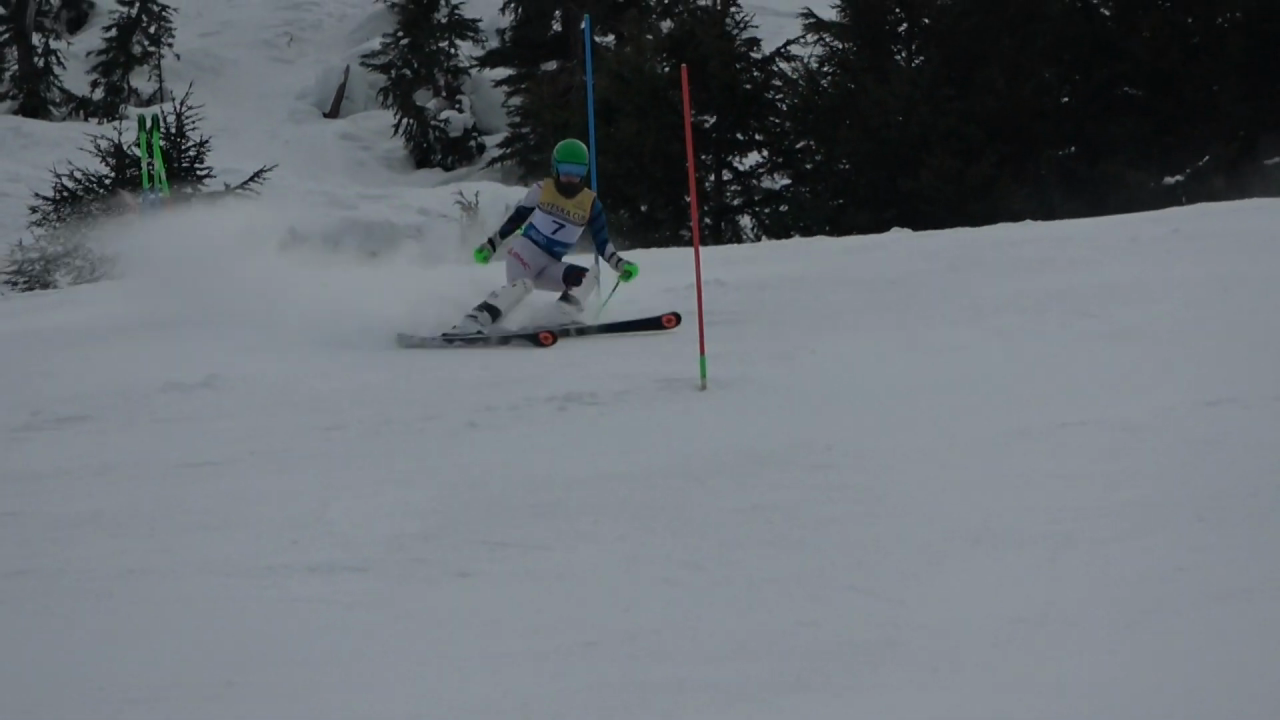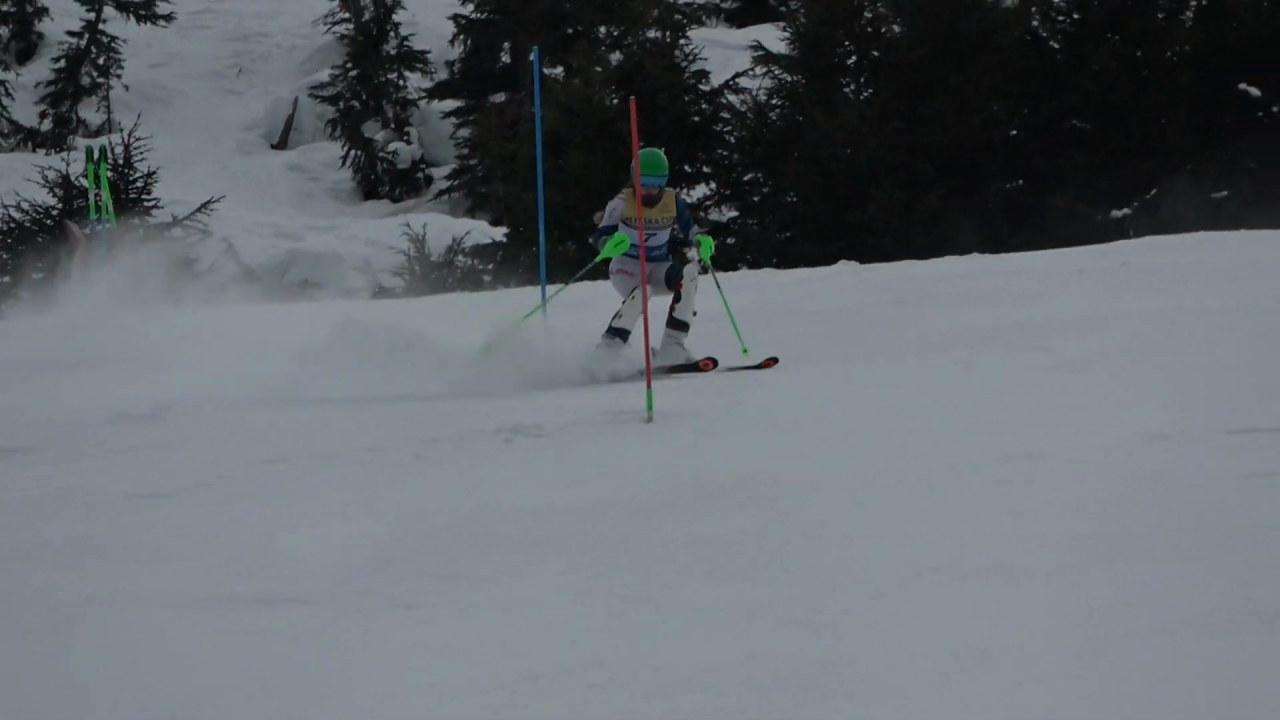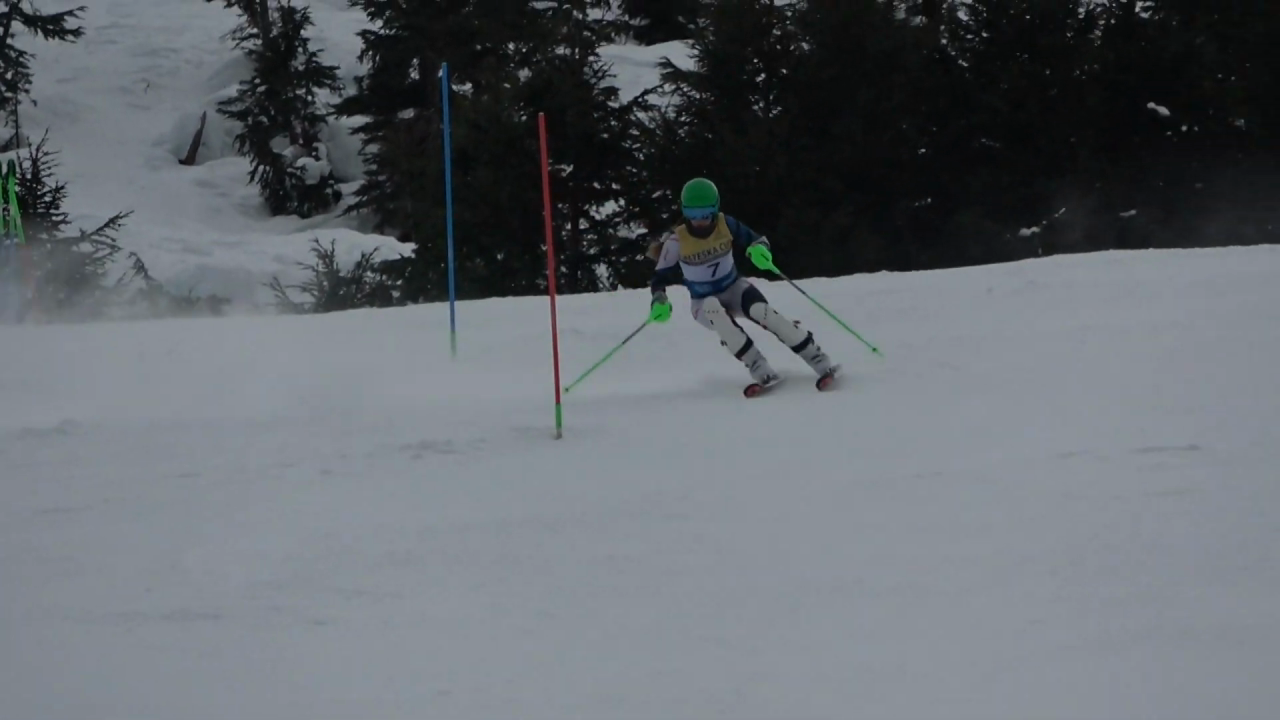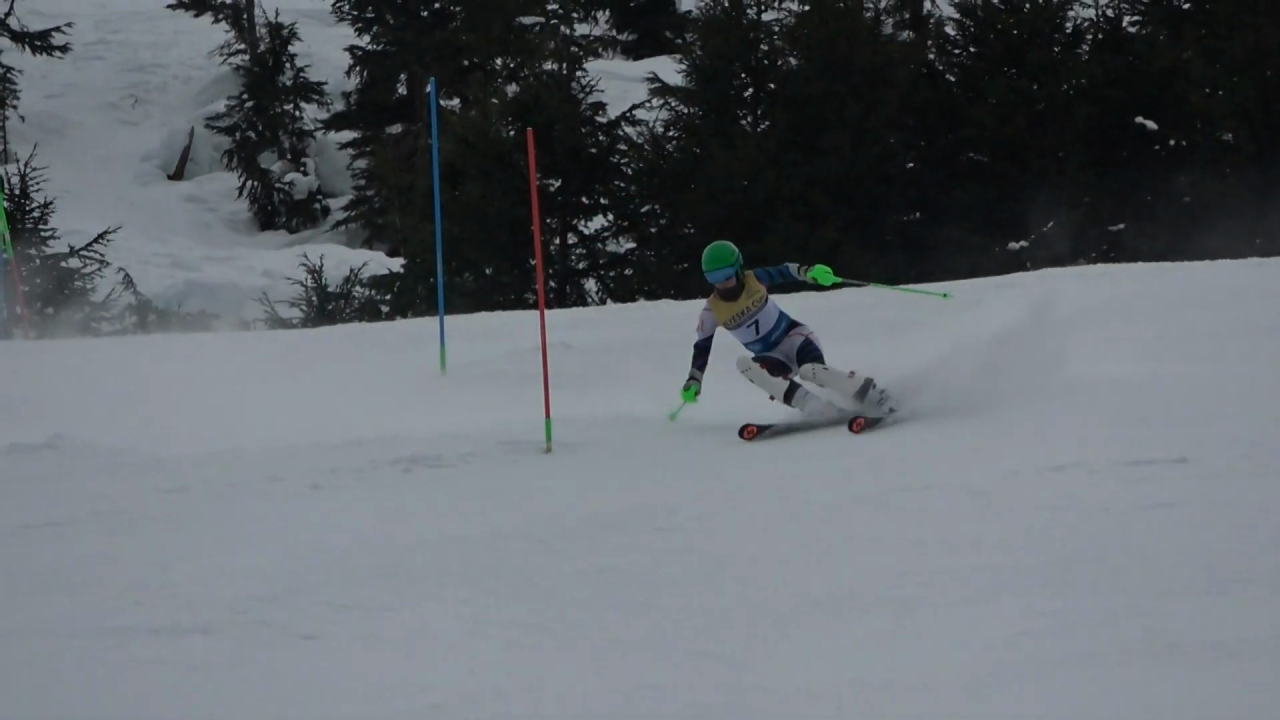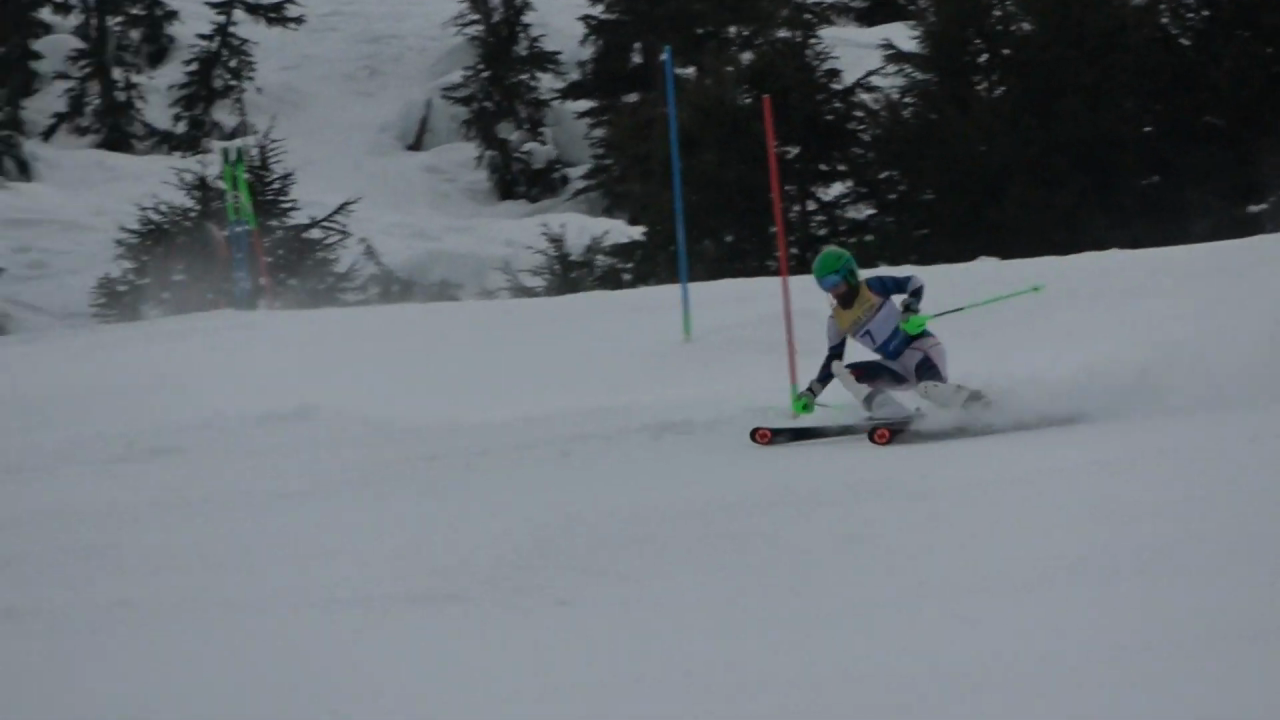
dt=0.3s
person 1, frame 1
left shoulder: (591, 204)
right shoulder: (541, 189)
left elbow: (602, 242)
right elbow: (518, 216)
left wrist: (620, 265)
right wrist: (490, 244)
left hip: (548, 265)
right hip: (523, 252)
left knee: (591, 277)
right knee: (523, 285)
left ankle: (559, 320)
right ankle: (470, 325)
person 1, frame 2
left shoulder: (672, 200)
right shoulder: (622, 202)
left elbow: (690, 231)
right elbow: (600, 237)
left wrist: (702, 241)
right wrist: (612, 243)
left hip: (658, 268)
right hip: (627, 267)
left knee: (690, 271)
right knee: (641, 293)
left ankle: (672, 349)
right ankle: (607, 352)
person 1, frame 3
left shoulder: (725, 224)
right shoulder: (676, 240)
left elbow: (760, 241)
right elbow: (659, 278)
left wrist: (759, 250)
right wrist: (660, 302)
left hip: (735, 288)
right hip: (705, 303)
left knee: (762, 312)
right knee: (712, 308)
left ankle: (820, 361)
right ankle: (759, 368)
person 1, frame 4
left shoulder: (755, 279)
right shoulder: (712, 311)
left elbow: (786, 271)
right elbow: (701, 348)
left wrist: (810, 272)
right wrist: (693, 381)
left hip: (793, 336)
right hip: (772, 359)
left knee: (811, 371)
right knee: (744, 364)
left ankle: (878, 399)
right ankle: (815, 407)
person 1, frame 5
left shoulder: (871, 286)
right shoulder: (836, 320)
left elbow: (914, 282)
right elbow: (833, 358)
left wrist: (911, 309)
right wrist: (811, 392)
left hip: (922, 348)
right hip: (898, 365)
left knee: (928, 388)
right knee: (840, 369)
right ankle: (891, 411)
